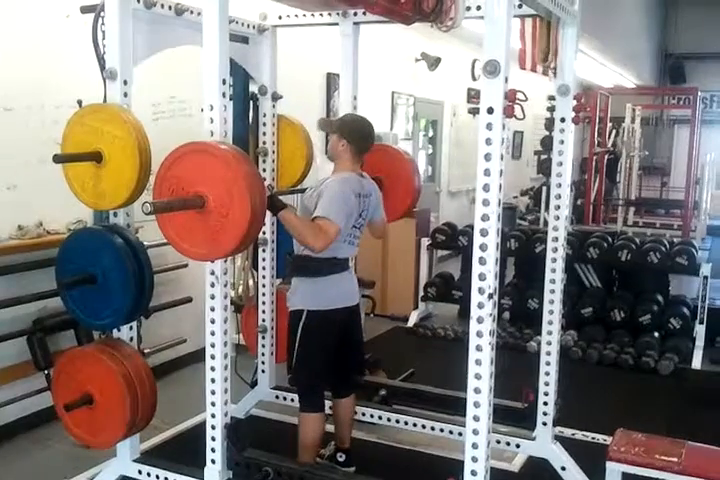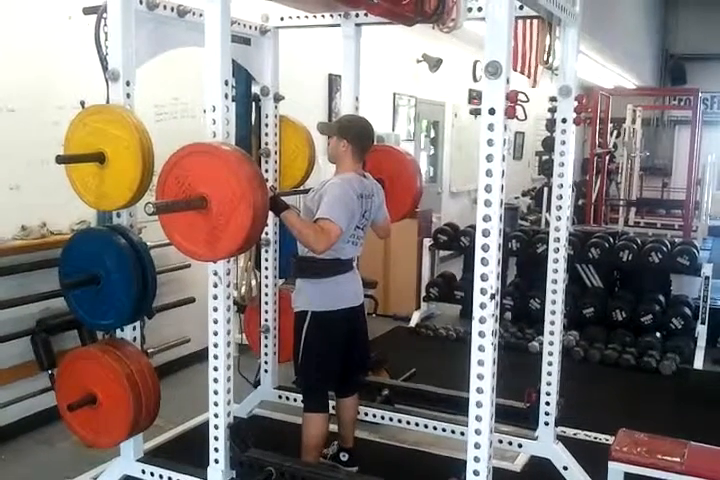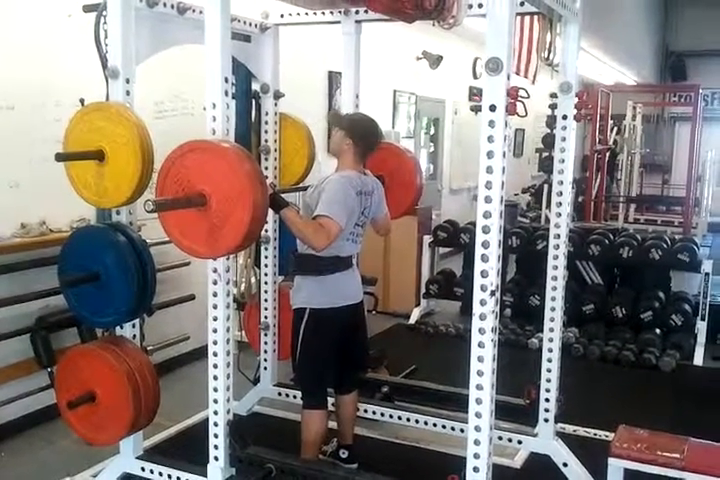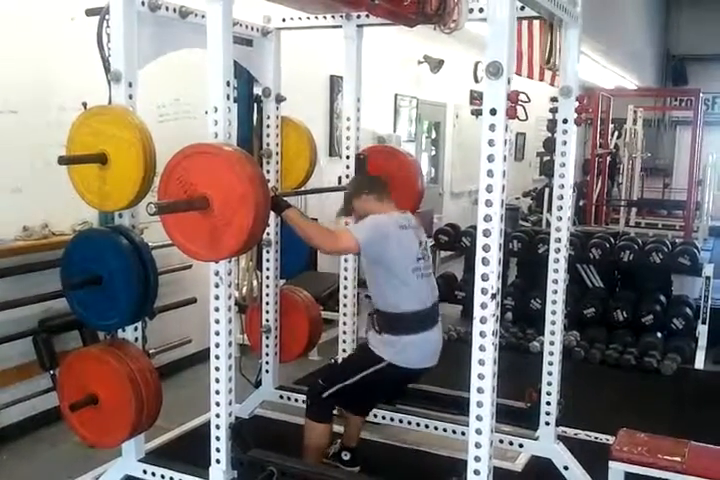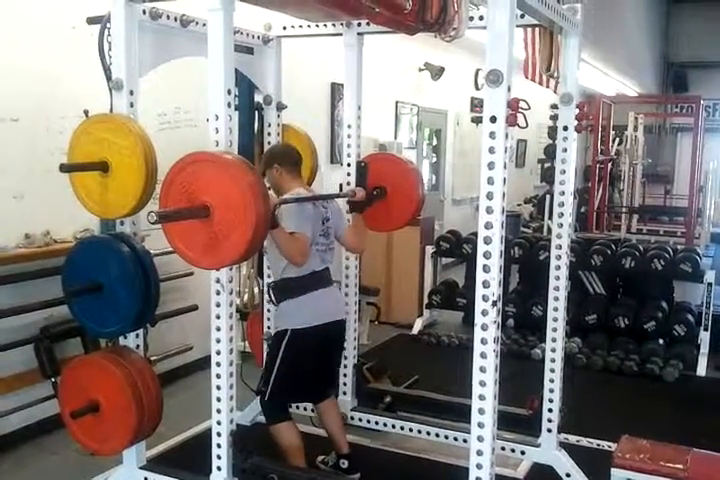
dt=1s
person 1, frame 1
left shoulder: (337, 186)
right shoulder: (368, 186)
left elbow: (317, 239)
right elbow: (379, 229)
left wrist: (278, 206)
left hip: (315, 300)
right hip: (345, 294)
left knee: (310, 392)
right knee: (342, 382)
right ankle: (341, 454)
person 1, frame 2
left shoulder: (339, 187)
right shoulder: (371, 187)
left elbow: (320, 241)
right elbow: (383, 230)
left wrist: (280, 206)
left hip: (321, 301)
right hip: (348, 295)
left knee: (315, 391)
right knee: (346, 382)
right ankle: (344, 452)
person 1, frame 3
left shoulder: (338, 185)
right shoulder: (371, 184)
left elbow: (319, 239)
right elbow: (383, 227)
left wrist: (279, 204)
left hip: (319, 297)
right hip: (348, 292)
left knee: (313, 388)
right knee: (345, 378)
right ankle: (344, 450)
person 1, frame 4
left shoulder: (378, 226)
right shoulder: (406, 220)
left elbow: (329, 242)
left wrist: (282, 207)
right wrist: (370, 188)
left hip: (402, 347)
right hip: (426, 341)
left knee: (319, 395)
right knee: (348, 385)
right ankle: (345, 453)
person 1, frame 5
left shoulder: (292, 204)
right shoulder: (324, 202)
left elbow: (298, 255)
right elbow: (356, 244)
left wrist: (271, 223)
right wrist: (358, 207)
left hip: (301, 318)
right hip: (330, 310)
left knee: (273, 401)
right knee: (320, 389)
